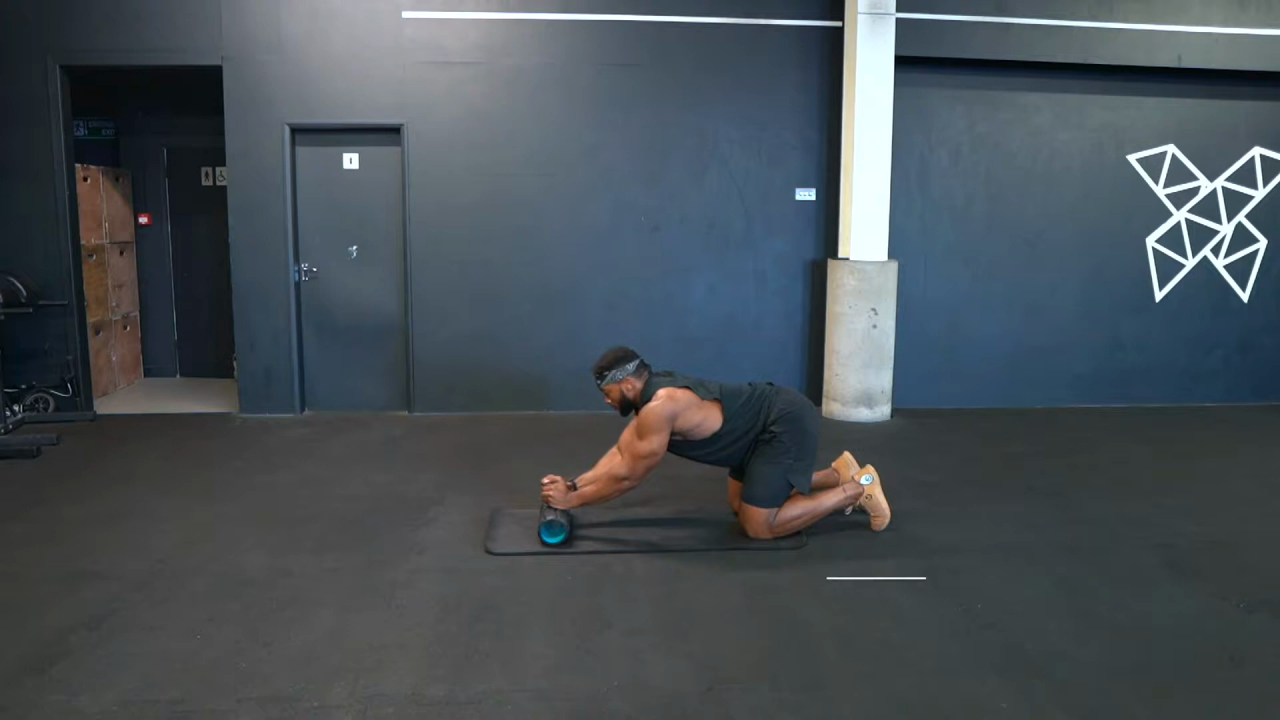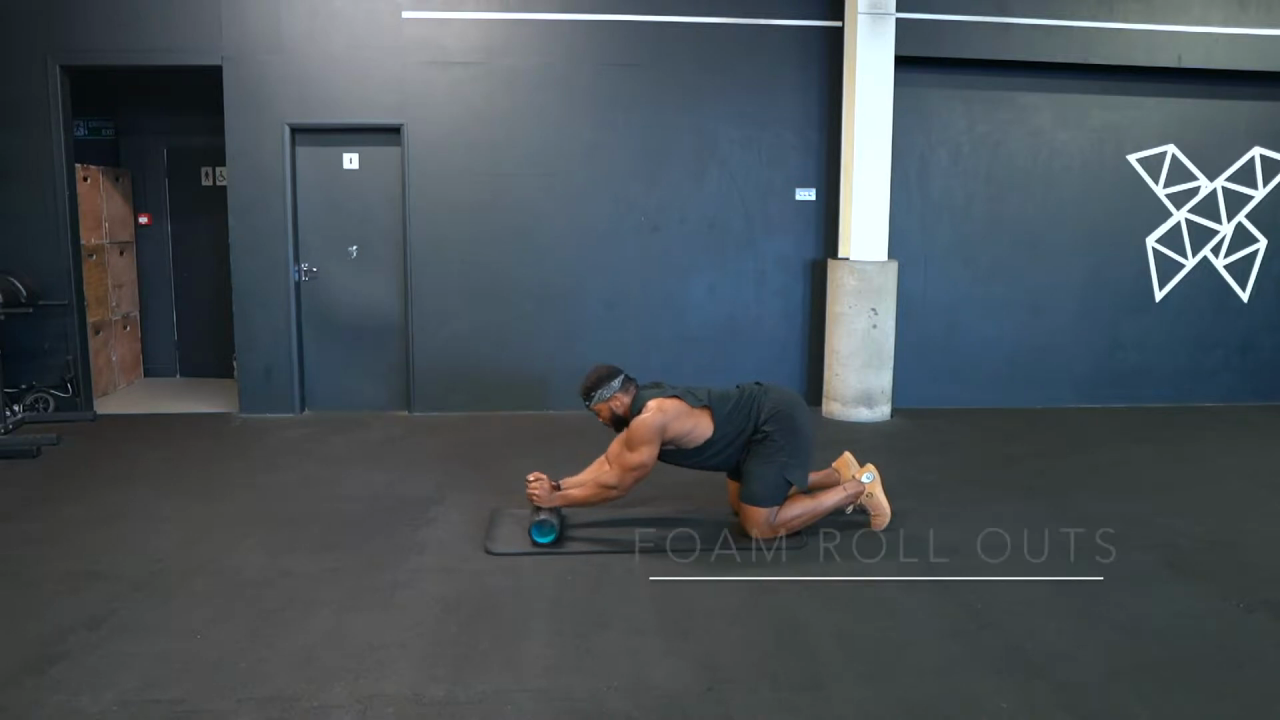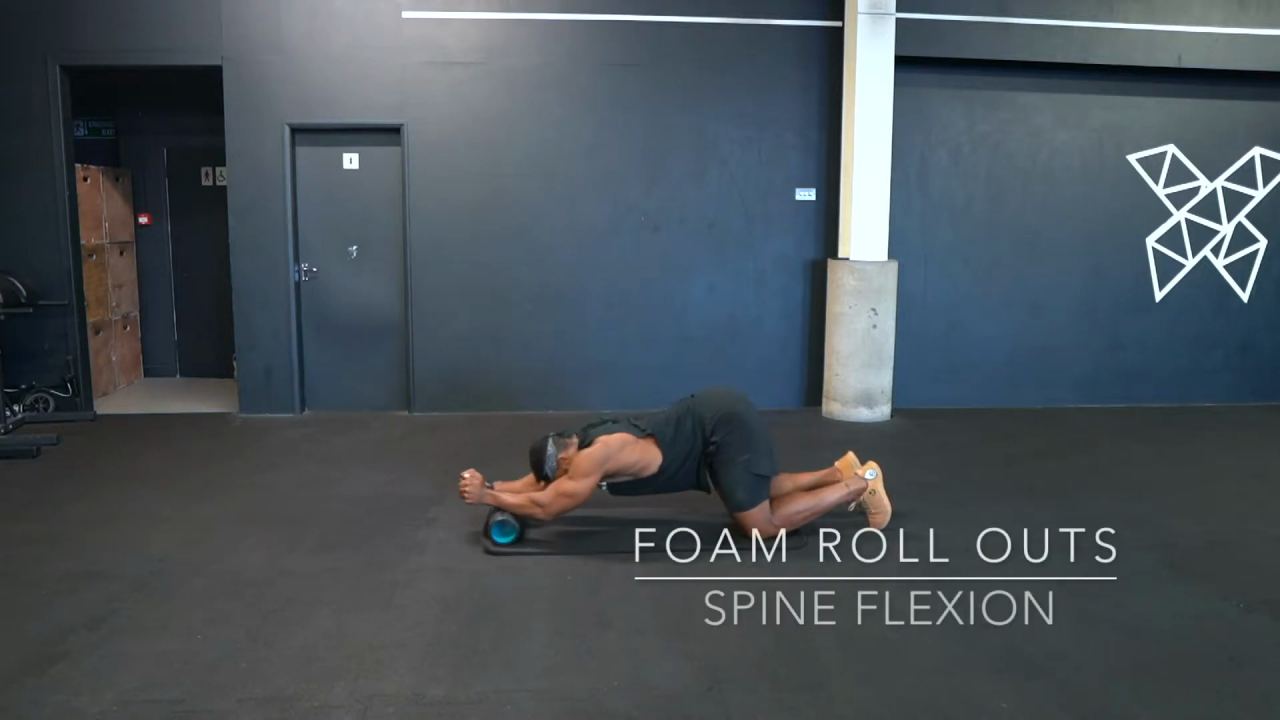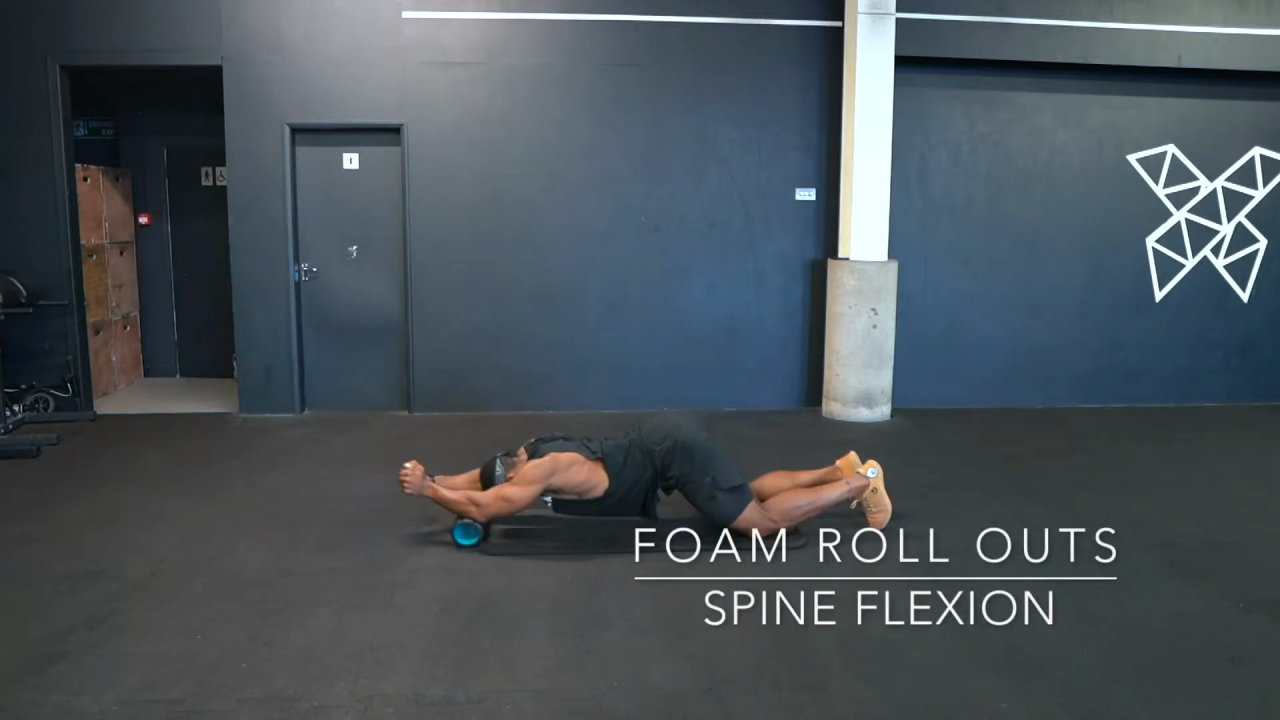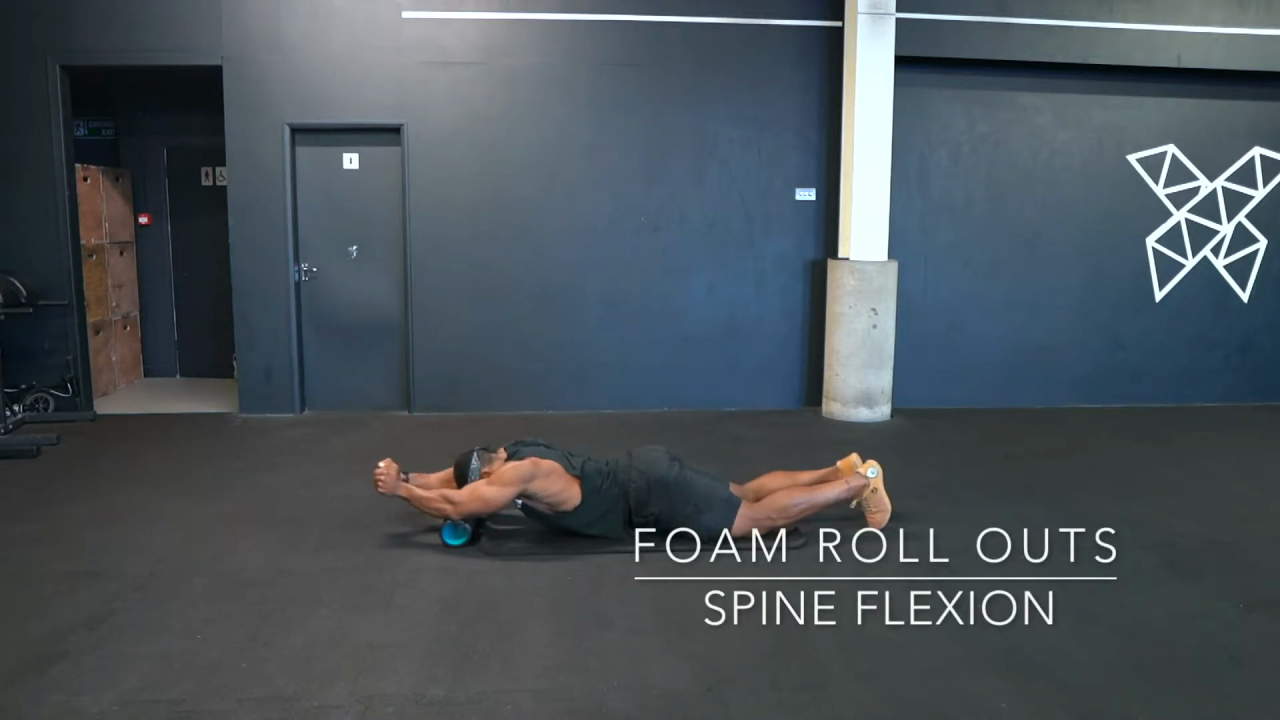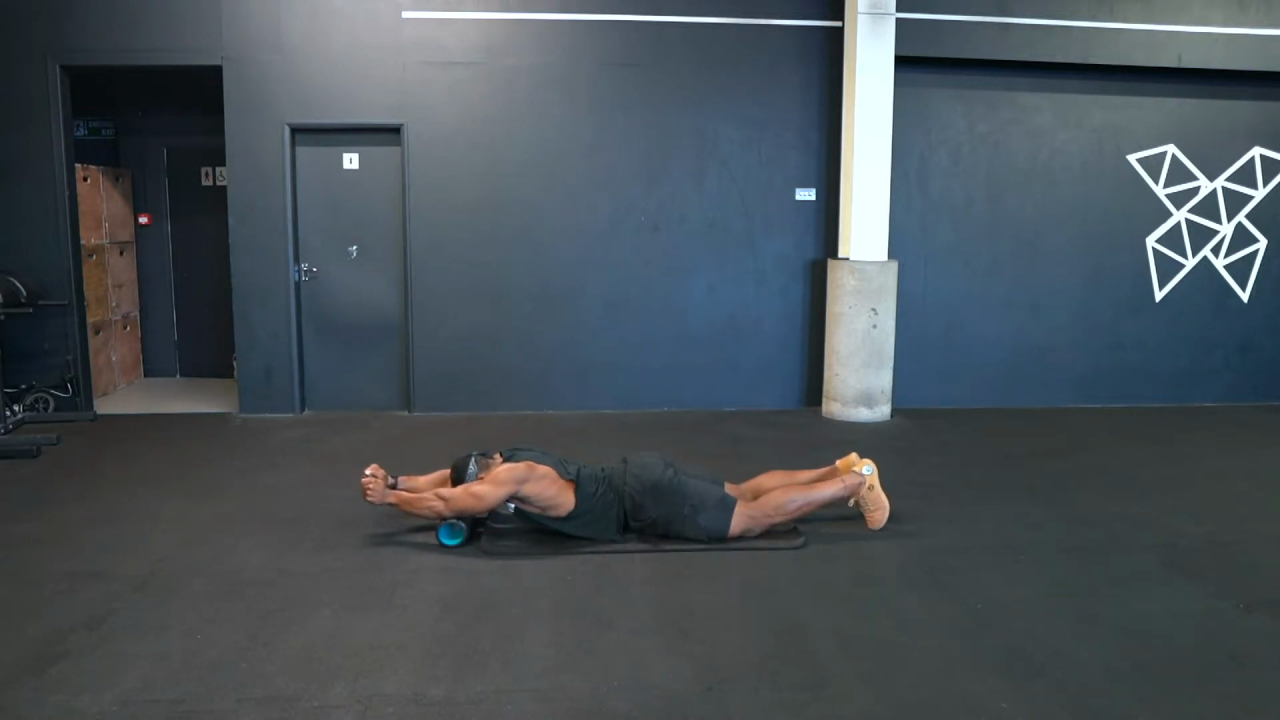
dt=0.7s
person 1, frame 1
left shoulder: (660, 409)
right shoulder: (656, 393)
left elbow: (628, 476)
right elbow: (620, 454)
left wrist: (571, 501)
right wrist: (573, 484)
left hip: (787, 424)
right hip: (775, 414)
left knee: (759, 526)
right knee: (740, 504)
left ankle: (858, 491)
right ankle: (839, 474)
person 1, frame 2
left shoulder: (649, 420)
right shoulder: (644, 405)
left elbow: (616, 485)
right elbow: (609, 463)
left wrist: (555, 500)
right wrist: (559, 485)
left hip: (779, 422)
right hip: (769, 412)
left knee: (760, 526)
right knee: (741, 503)
left ankle: (857, 488)
right ankle: (838, 473)
person 1, frame 3
left shoulder: (597, 456)
right shoulder: (585, 443)
left elbow: (545, 507)
right elbow: (539, 481)
left wrist: (487, 496)
right wrist: (493, 485)
left hip: (724, 423)
right hip: (720, 415)
left knee: (763, 524)
right knee: (753, 497)
left ankle: (859, 485)
right ankle: (840, 471)
person 1, frame 4
left shoulder: (542, 470)
right shoulder: (532, 452)
left elbow: (481, 506)
right elbow: (481, 478)
left wrist: (426, 488)
right wrist: (435, 480)
left hip: (673, 451)
right hip: (673, 441)
left knee: (762, 521)
right knee: (748, 494)
left ankle: (859, 483)
right ankle: (842, 469)
person 1, frame 5
left shoulder: (520, 473)
right shoulder: (511, 456)
left elbow: (455, 506)
right elbow: (456, 479)
left wrist: (399, 490)
right wrist: (408, 477)
left hip: (651, 494)
right hip: (647, 474)
left knee: (759, 518)
right knee: (746, 494)
left ankle: (859, 482)
right ankle: (842, 470)
person 1, frame 6
left shoulder: (512, 478)
right shoulder: (506, 460)
left elbow: (445, 504)
right elbow: (450, 477)
left wrist: (387, 498)
right wrist: (395, 480)
left hip: (646, 499)
right hip: (642, 479)
left knee: (755, 517)
right knee: (744, 491)
left ankle: (854, 481)
right ankle: (842, 469)
